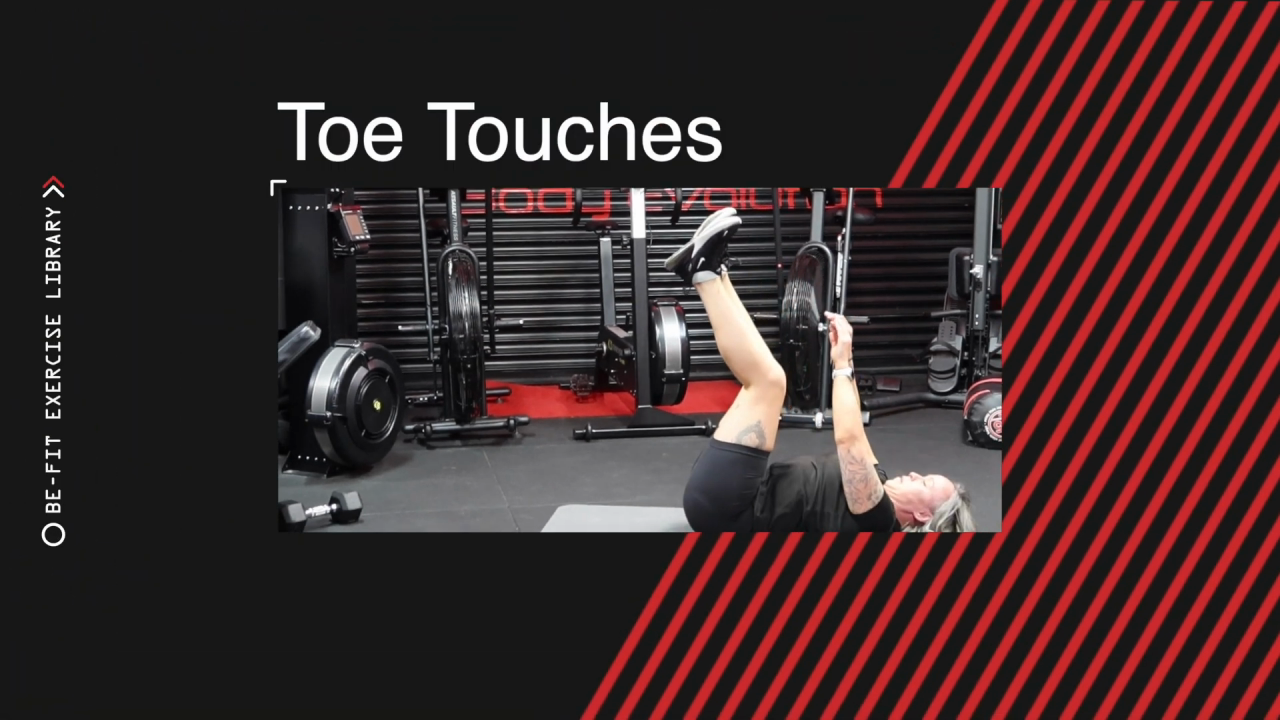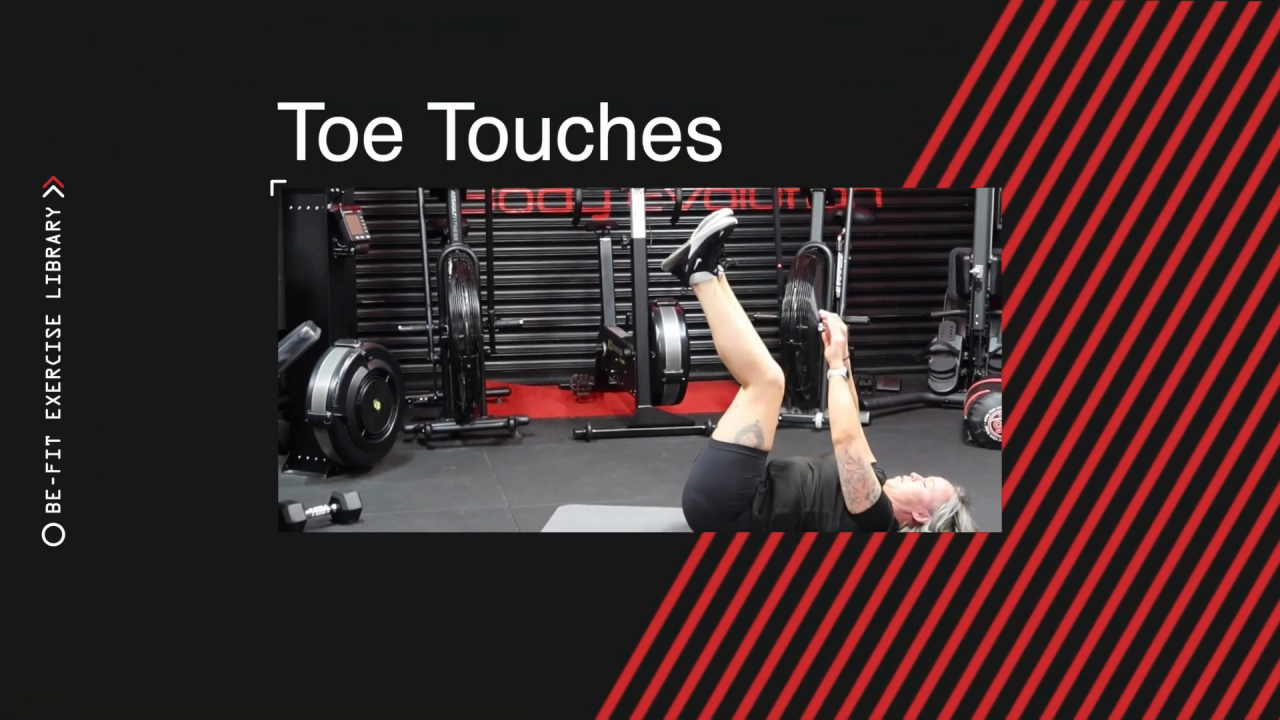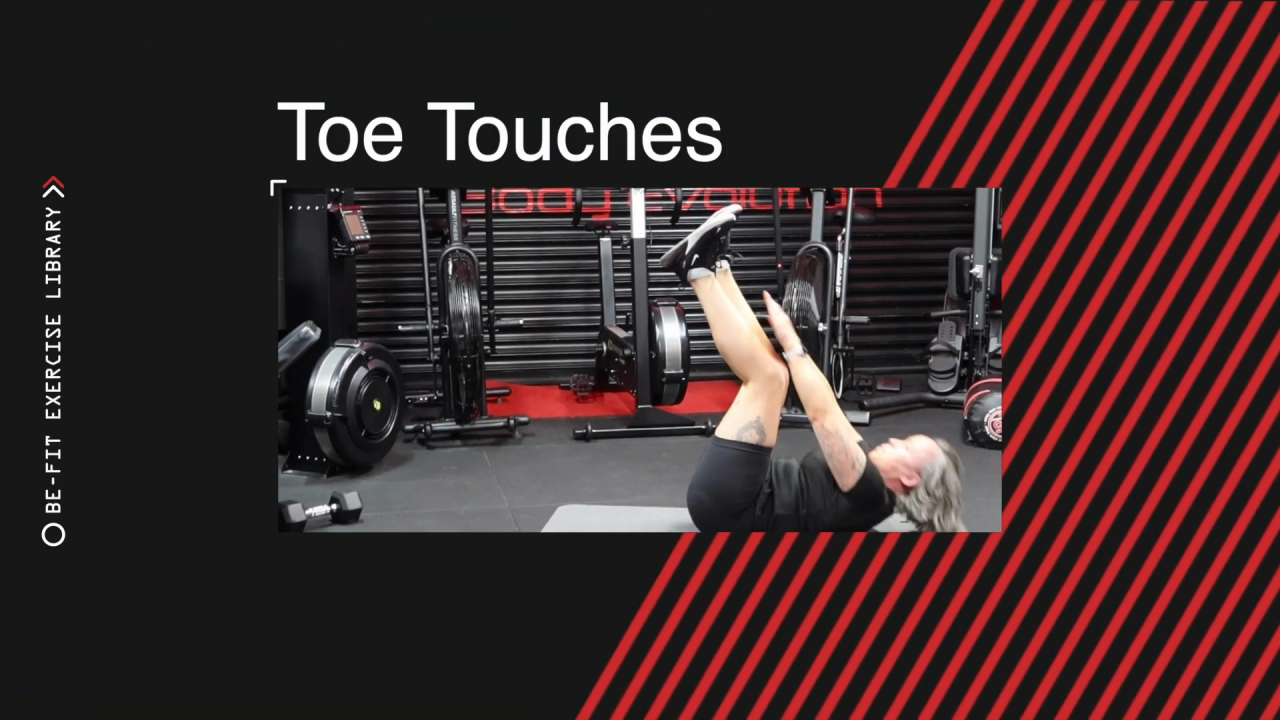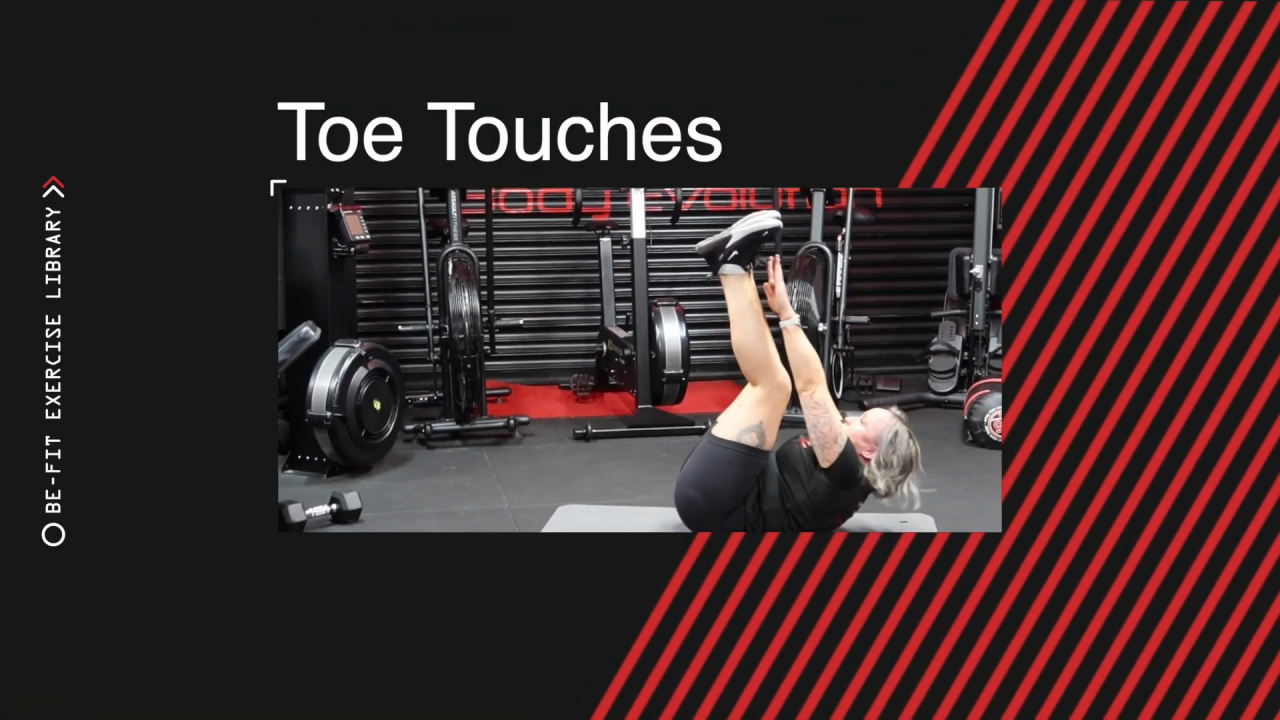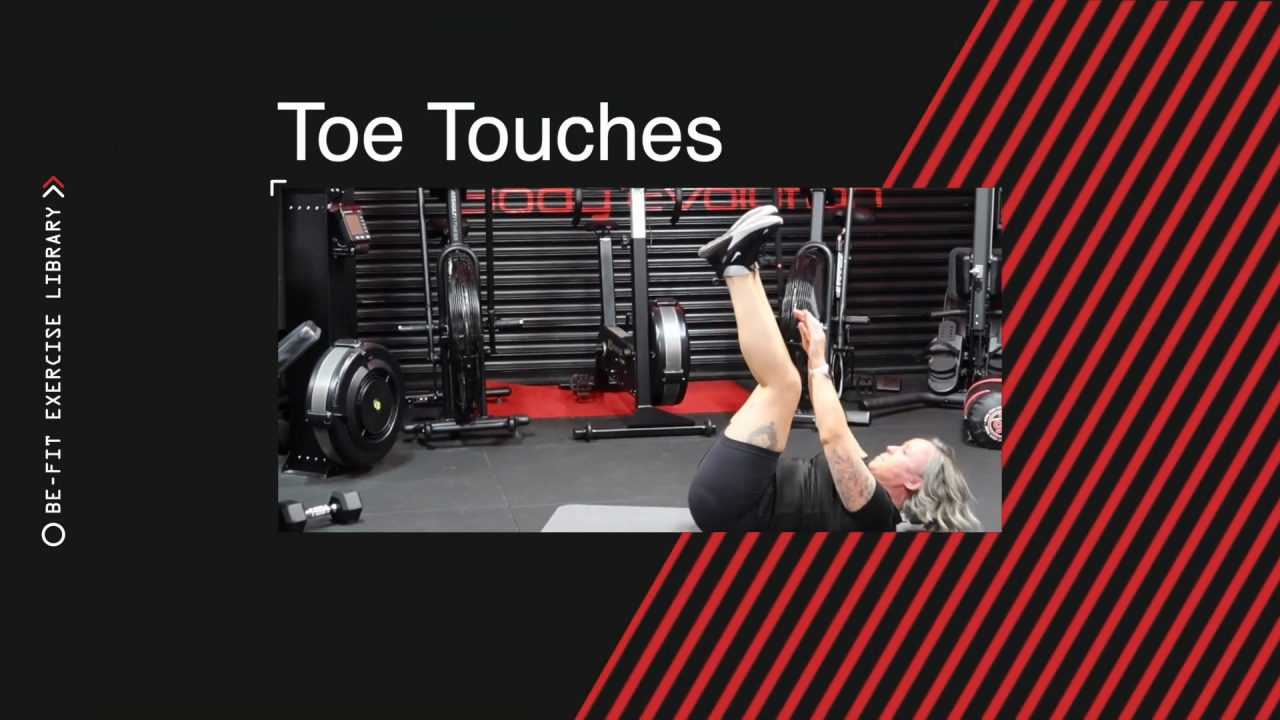
dt=0.4s
person 1, frame 1
left shoulder: (878, 518)
right shoulder: (879, 490)
left elbow: (849, 438)
right elbow: (854, 435)
left wrist: (842, 366)
right wrist: (843, 359)
left hip: (723, 506)
right hip: (727, 500)
left knee: (767, 380)
right knee: (765, 378)
left ankle: (705, 272)
right ankle: (709, 270)
person 1, frame 2
left shoulder: (877, 517)
right shoulder: (877, 487)
left elbow: (845, 437)
right elbow: (850, 427)
left wrist: (837, 366)
right wrist: (842, 357)
left hip: (721, 507)
right hip: (725, 500)
left knee: (766, 379)
right knee: (764, 377)
left ankle: (702, 272)
right ankle: (708, 270)
person 1, frame 3
left shoulder: (870, 492)
right shoulder: (869, 473)
left elbow: (823, 415)
right elbow: (828, 412)
left wrist: (789, 343)
right wrist: (789, 342)
left hip: (722, 507)
right hip: (725, 497)
left knee: (768, 376)
right knee: (769, 373)
left ankle: (699, 268)
right ankle: (713, 265)
person 1, frame 4
left shoulder: (847, 474)
right shoulder: (837, 453)
left elbow: (812, 385)
right elbow: (810, 382)
left wrist: (787, 314)
right wrist: (781, 310)
left hip: (709, 504)
right hip: (711, 495)
left knee: (773, 383)
right knee: (768, 378)
left ankle: (733, 262)
right ankle: (735, 263)
person 1, frame 5
left shoulder: (876, 510)
right shoulder: (871, 478)
left elbow: (833, 435)
right elbow: (833, 427)
left wrist: (818, 362)
right wrist: (814, 352)
left hip: (725, 504)
right hip: (728, 499)
left knee: (783, 382)
right knee: (779, 379)
left ankle: (735, 265)
right ankle: (741, 266)
